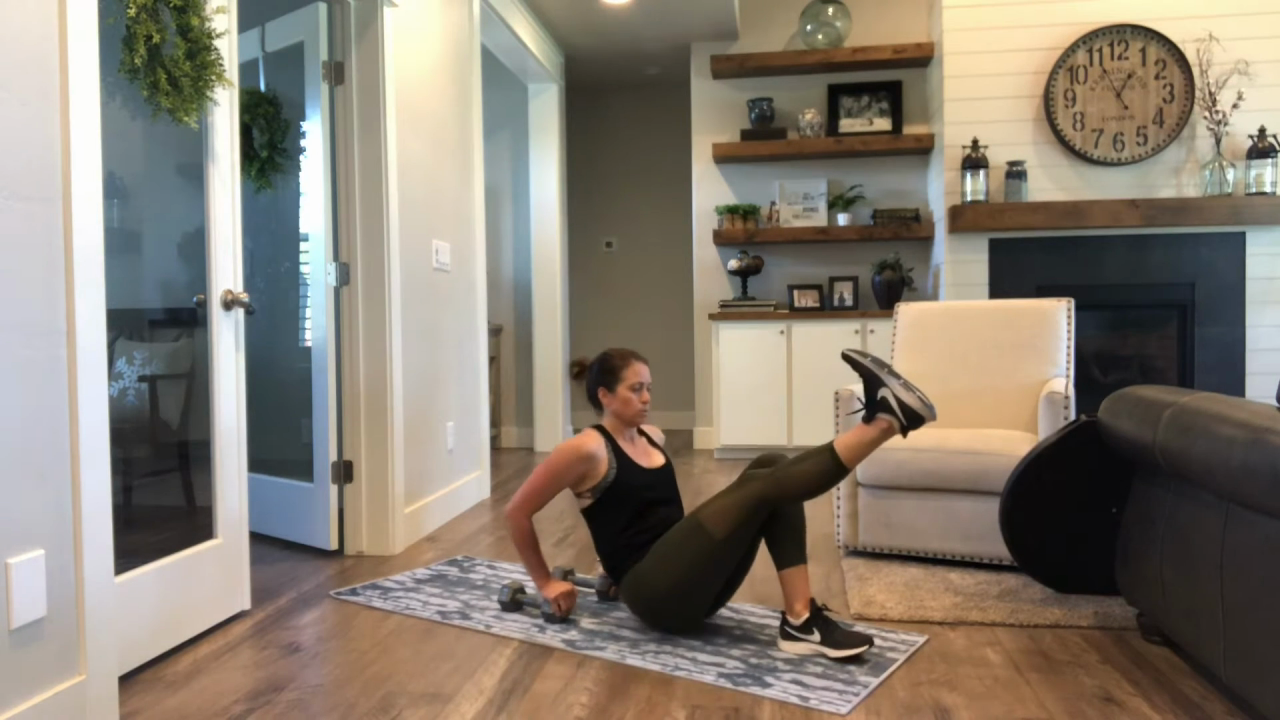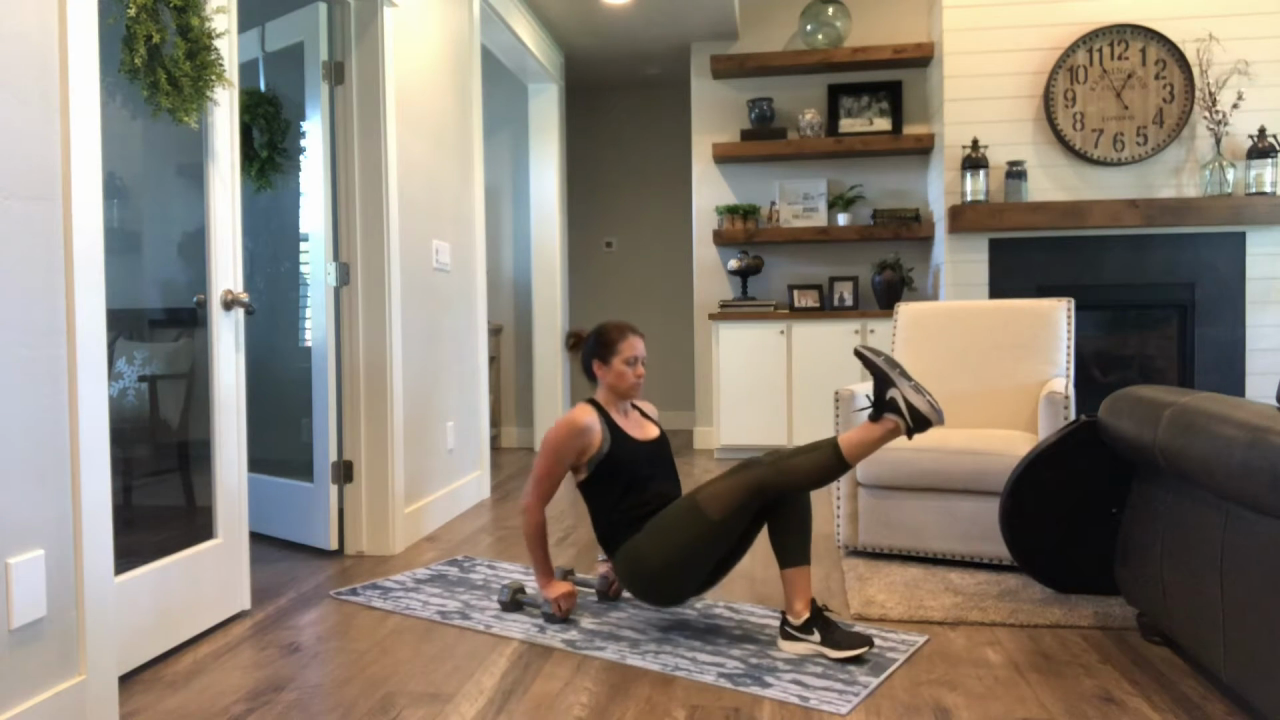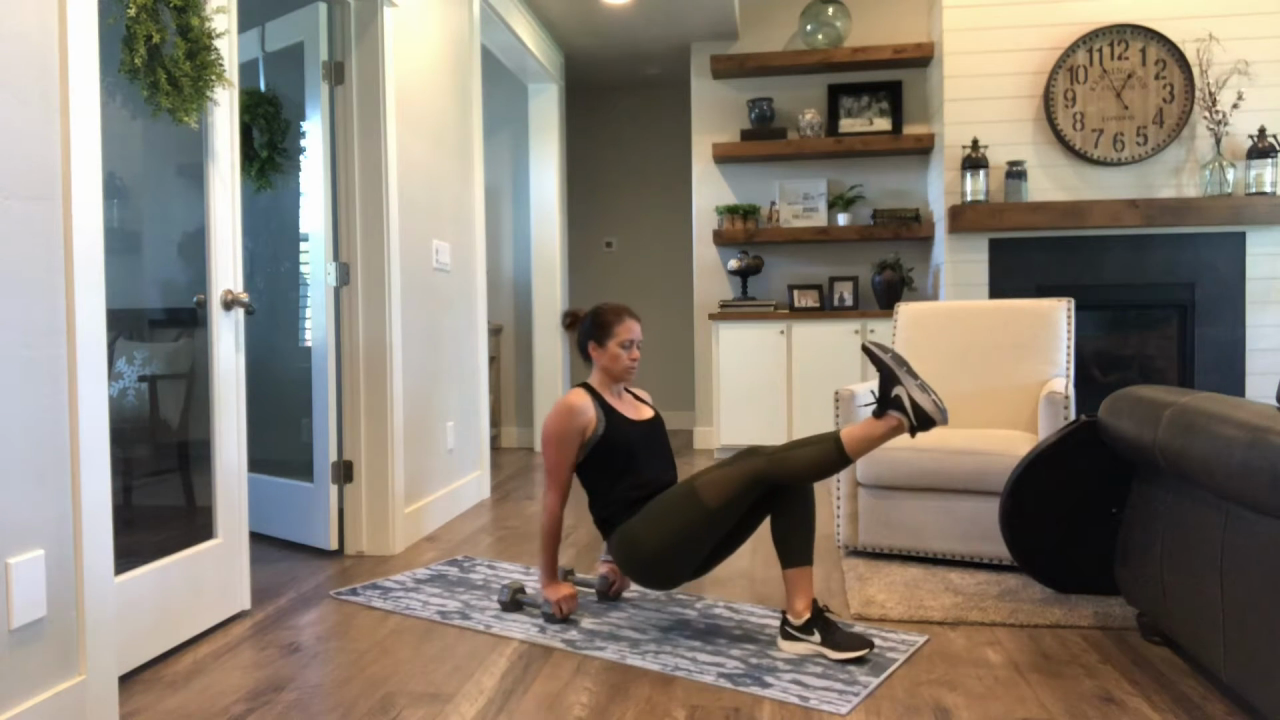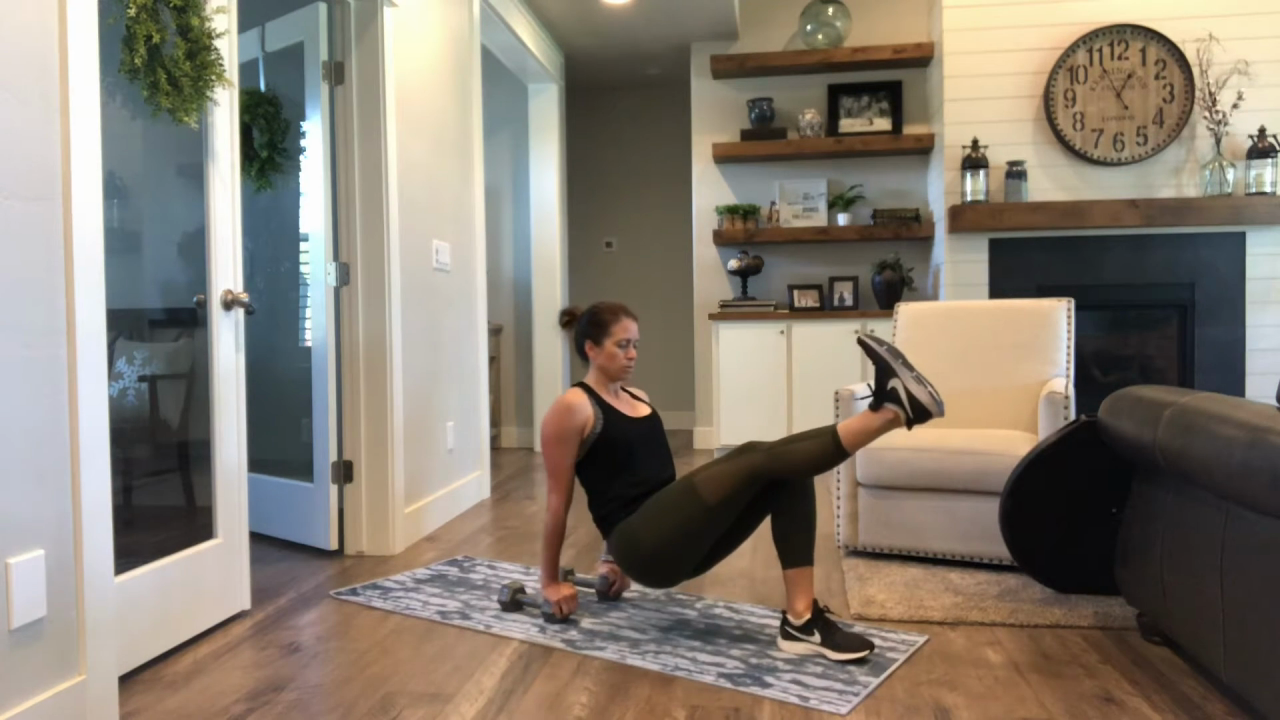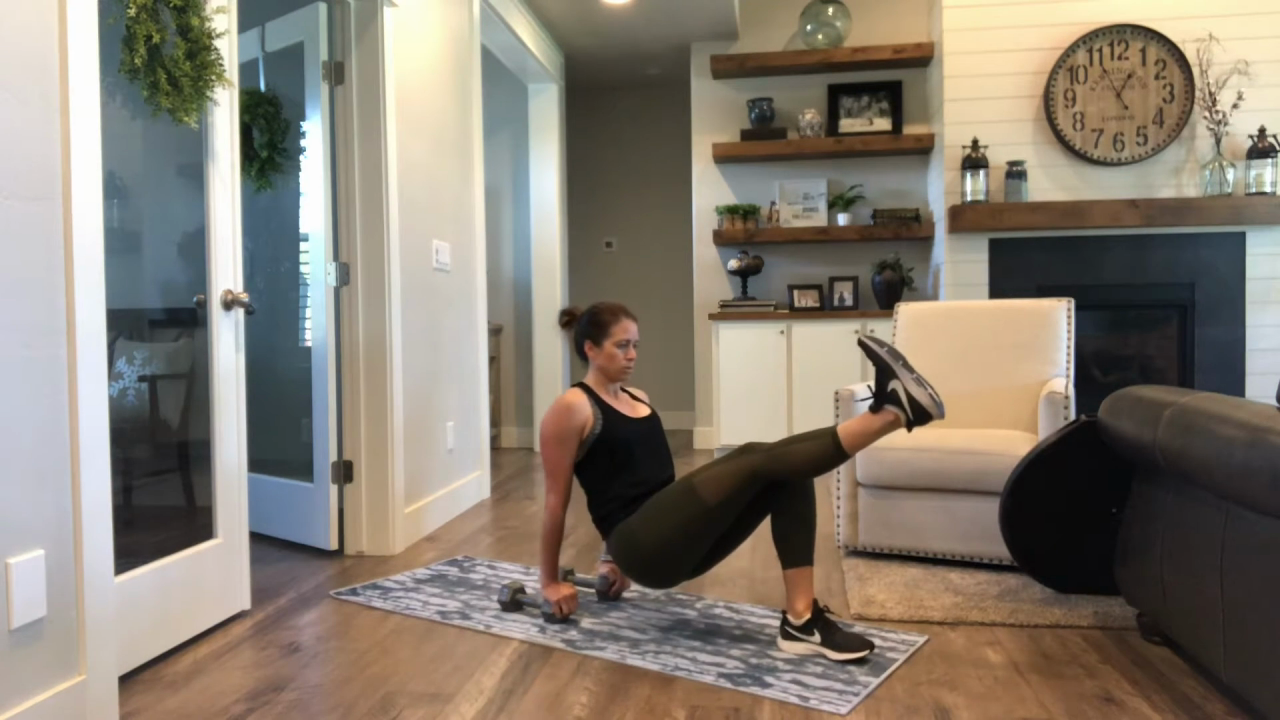
dt=0.2s
person 1, frame 1
left shoulder: (652, 438)
right shoulder: (586, 450)
right elbow: (516, 511)
right wrist: (546, 582)
left hip: (692, 578)
right hip: (655, 591)
left knee: (770, 468)
right knee: (760, 487)
left ankle: (801, 622)
right ankle: (884, 421)
person 1, frame 2
left shoulder: (647, 414)
right shoulder: (580, 425)
right elbow: (532, 504)
left wrist: (614, 558)
right wrist: (547, 582)
left hip: (686, 555)
right hip: (649, 568)
left knee: (778, 467)
right knee: (757, 475)
left ankle: (801, 622)
right ankle: (892, 420)
person 1, frame 3
left shoulder: (640, 399)
right shoulder: (575, 409)
right elbow: (553, 500)
left wrist: (613, 560)
right wrist: (550, 582)
left hip: (682, 538)
right hip: (646, 550)
left knee: (785, 473)
right knee: (757, 464)
left ankle: (801, 621)
right ankle: (894, 419)
person 1, frame 4
left shoulder: (636, 398)
right shoulder: (572, 409)
right elbow: (557, 501)
left wrist: (615, 558)
right wrist: (550, 582)
left hip: (680, 537)
right hip: (646, 546)
left knee: (785, 473)
right knee: (757, 460)
left ankle: (801, 622)
right ankle: (890, 411)
person 1, frame 5
left shoulder: (636, 398)
right shoulder: (571, 409)
right elbow: (555, 501)
left wrist: (615, 558)
right wrist: (550, 582)
left hip: (680, 537)
right hip: (646, 547)
left knee: (786, 474)
right knee: (756, 461)
left ankle: (801, 621)
right ankle: (891, 412)
